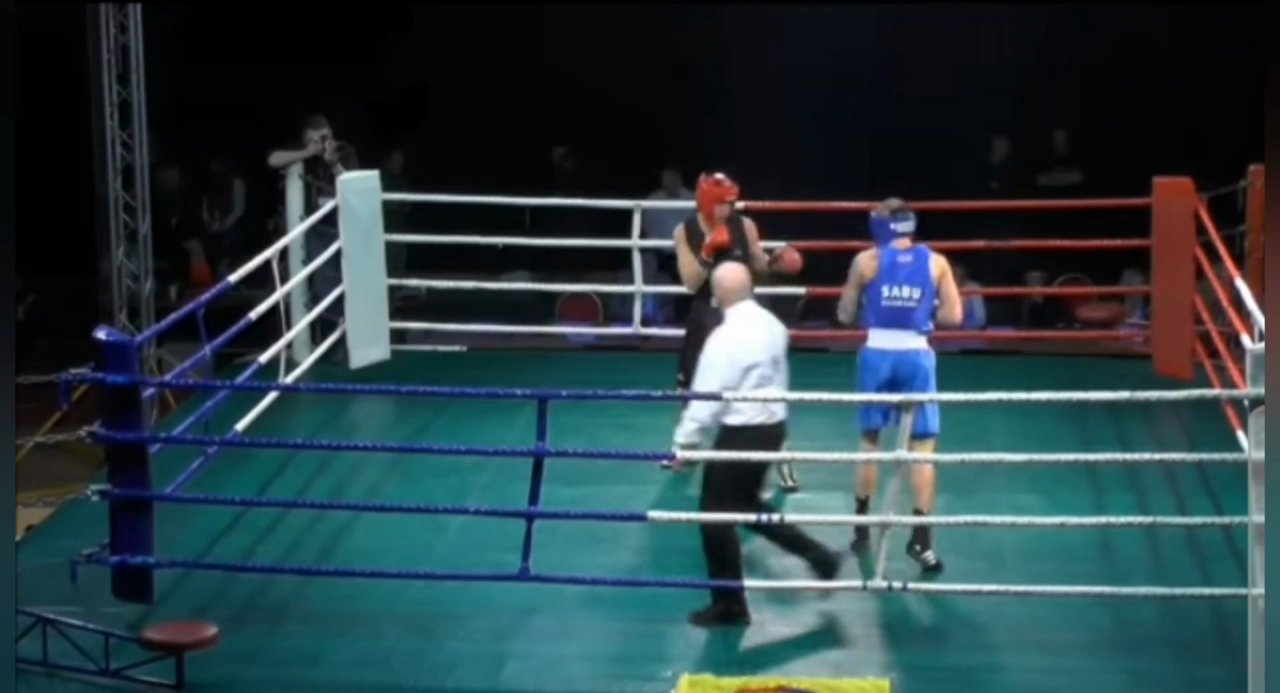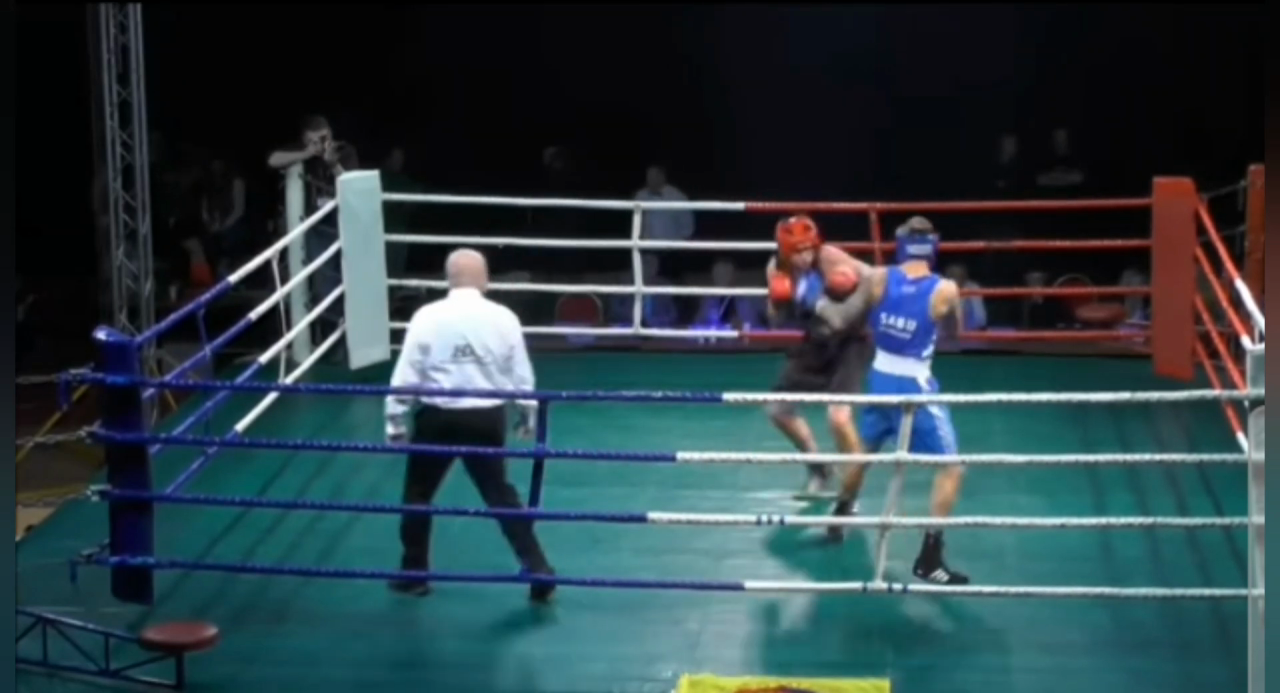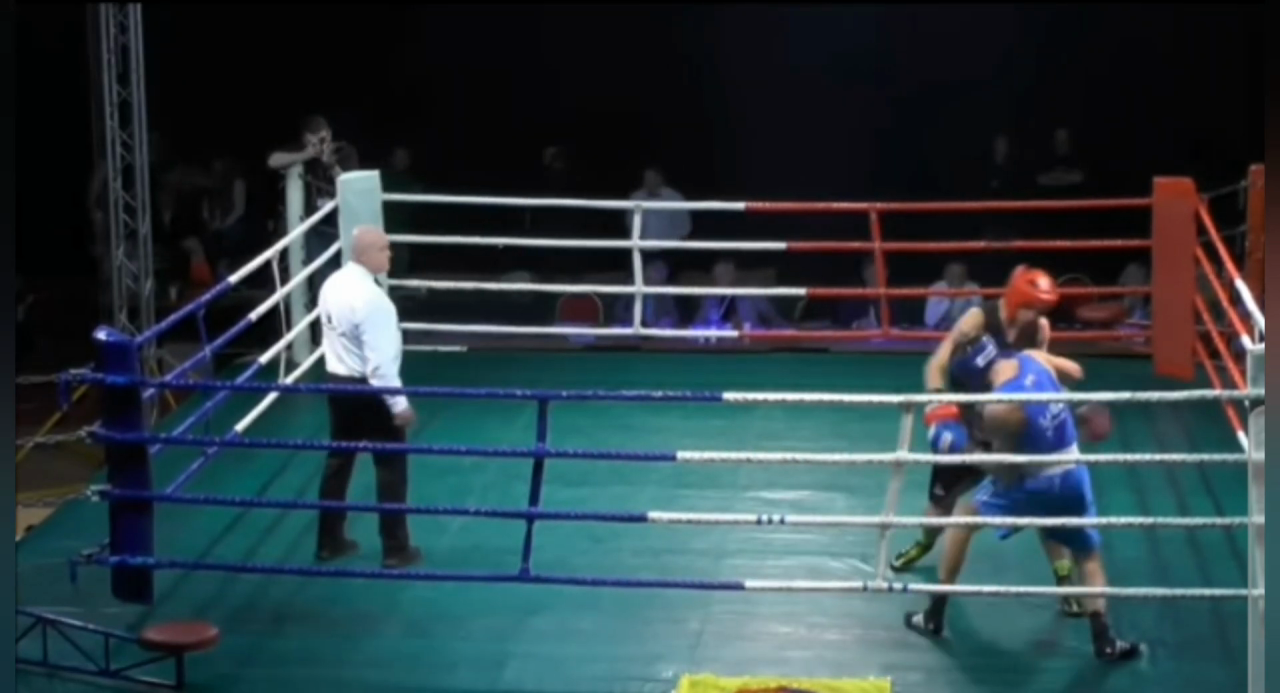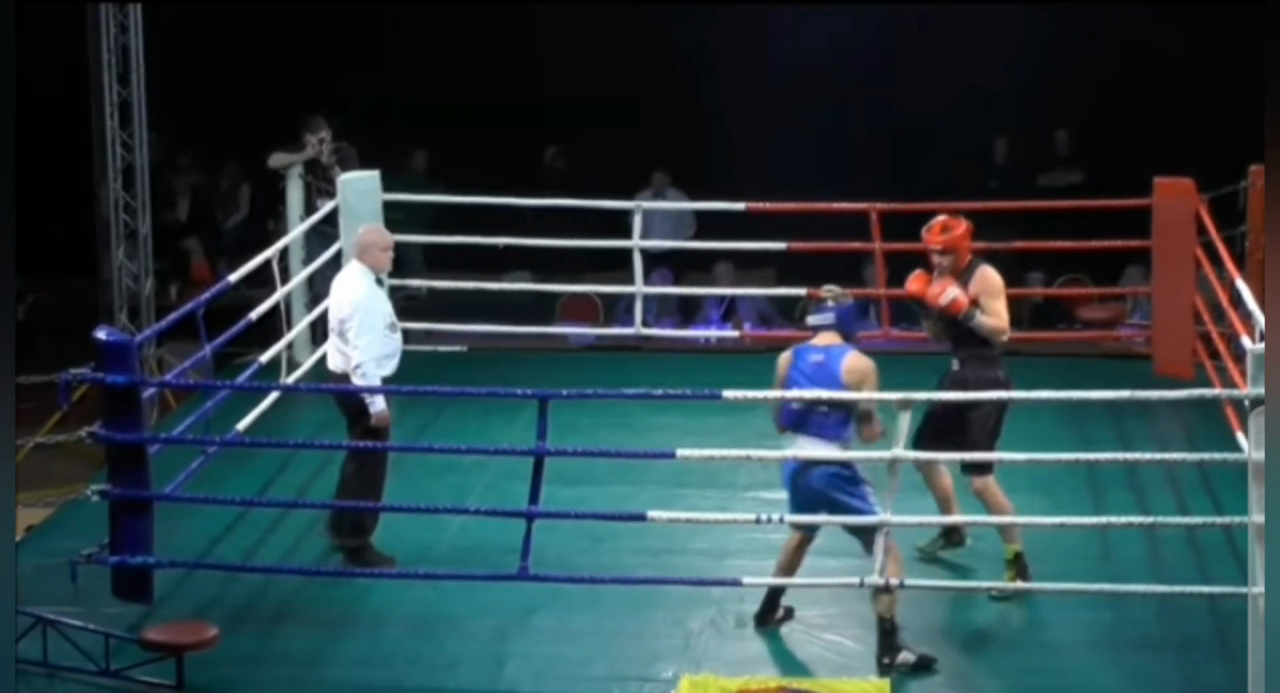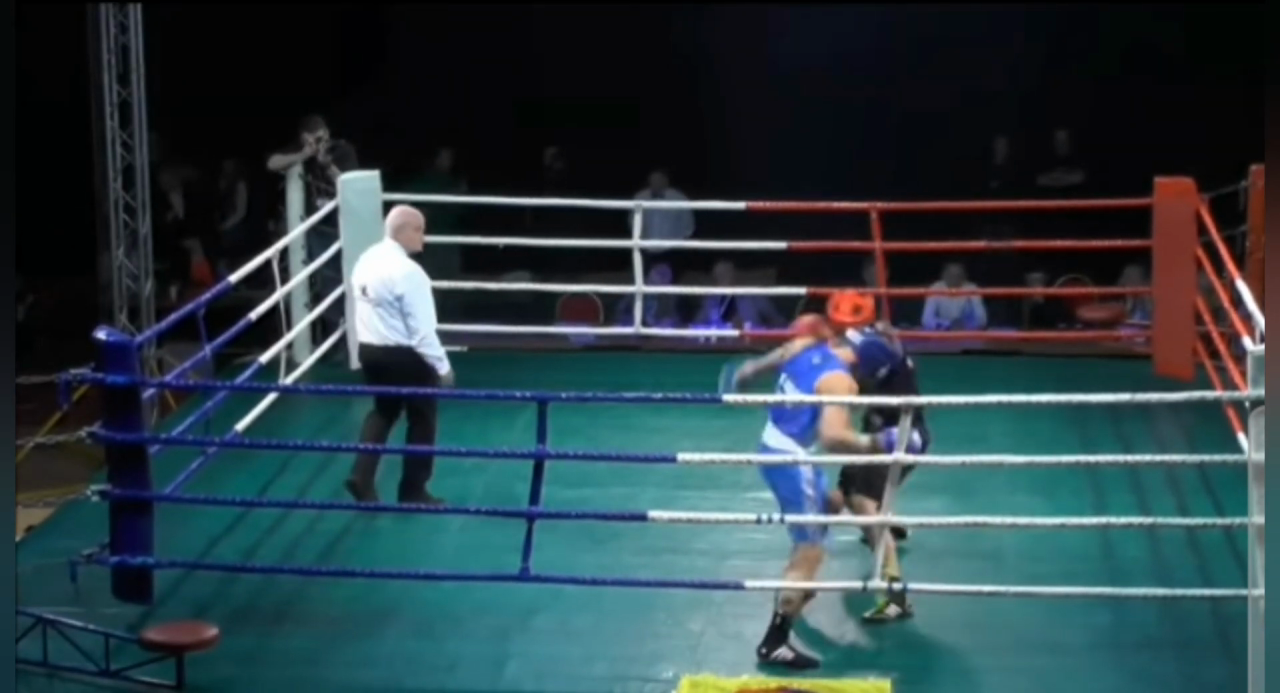
dt=1s
person 1, frame 1
left shoulder: (866, 260)
right shoulder: (936, 262)
left elbow: (844, 315)
right elbow: (953, 317)
left hip: (877, 355)
right hip: (917, 356)
left knee: (870, 440)
right knee: (922, 445)
left ankle: (862, 527)
right ankle: (921, 537)
person 1, frame 2
left shoulder: (877, 278)
right shoulder: (945, 290)
left elbow: (843, 318)
left hip: (881, 377)
right hip: (915, 384)
left knee: (867, 450)
right knee: (950, 468)
left ankle: (839, 518)
right ankle: (929, 560)
person 1, frame 3
left shoulder: (997, 409)
right shoulder: (1034, 358)
left elbow: (1007, 470)
right elbow: (1074, 371)
left hip: (1028, 484)
right hip: (1072, 476)
left knee: (962, 520)
right knee: (1089, 556)
left ankle: (934, 615)
right ankle: (1104, 640)
person 1, frame 4
left shoulder: (787, 360)
right shoulder: (859, 364)
left elbow: (780, 424)
right elbow: (870, 432)
right wrist: (882, 418)
left hip: (795, 466)
right hip: (835, 470)
left knee: (802, 533)
right knee: (885, 551)
left ankle: (769, 609)
right ankle: (890, 648)
person 1, frame 5
left shoulder: (805, 347)
right shoulder: (840, 382)
left elbow: (771, 361)
right elbow: (833, 438)
left wrist: (747, 371)
right wrist: (883, 441)
left hip: (773, 449)
right hip: (791, 460)
left knee: (827, 508)
right knee: (811, 554)
left ankle: (796, 588)
right ankle: (774, 643)
person 2, frame 1
left shoulder: (726, 338)
right shoulder: (772, 324)
left elbow: (706, 399)
left wrist: (683, 445)
left hip: (743, 435)
right hip: (772, 427)
left knee: (715, 516)
right knee: (747, 507)
left ankle: (729, 604)
right ankle: (822, 559)
person 2, frame 2
left shoulder: (428, 317)
right shoulder: (503, 318)
left elbow: (405, 377)
right elbow: (522, 377)
left wrist: (395, 422)
right wrist: (527, 416)
left hip: (438, 418)
right hip: (487, 418)
left knee: (418, 495)
right knee: (500, 494)
left ankle: (414, 574)
right ankle: (538, 570)
person 2, frame 3
left shoulder: (333, 284)
right shoulder: (371, 297)
right elbow: (380, 359)
right wrist: (399, 402)
left hip: (338, 383)
right hip: (369, 389)
left knee: (339, 460)
right knee: (391, 466)
left ankle: (330, 541)
right ankle: (395, 549)
person 2, frame 4
left shoulder: (351, 278)
right shoulder: (362, 294)
right elbow: (363, 356)
right wrist: (376, 403)
left hip: (346, 379)
right hip: (359, 383)
left knee: (360, 456)
right knee: (369, 462)
left ankle: (341, 525)
right ankle: (357, 545)
person 2, frame 5
left shoulder: (365, 261)
right shoulder: (408, 272)
right elbow: (422, 327)
right wrist: (442, 366)
left hip: (370, 350)
right hip: (404, 355)
left knee: (382, 412)
right knee: (421, 421)
left ankle: (362, 478)
right ankle: (412, 492)
person 3, frame 1
left shoulder: (744, 226)
right shoulder: (684, 232)
left elbow: (761, 267)
right elbow: (691, 284)
left wrist: (777, 261)
right wrist: (708, 253)
right hip: (704, 316)
right knee: (689, 388)
left ankle: (780, 459)
person 3, frame 2
left shoulder: (830, 257)
right shoulder: (776, 268)
right elbow: (776, 320)
left wrist: (852, 280)
right wrist: (778, 300)
left hip: (849, 342)
right hip: (816, 342)
left knee: (838, 417)
right knee: (778, 411)
right ankle: (817, 466)
person 3, frame 3
left shoulder: (1039, 329)
right shoulder: (979, 317)
right elbow: (936, 366)
right wrist: (938, 410)
right hip: (962, 425)
right knee: (941, 506)
left ankle: (1065, 579)
right ankle: (924, 546)
person 3, frame 4
left shoulder: (984, 276)
right shoulder: (941, 277)
left elbow: (1001, 331)
right elbow: (934, 333)
left wrist: (964, 311)
right wrist: (922, 303)
left hip: (984, 381)
right hip: (957, 374)
left knee: (979, 478)
right knee: (926, 452)
left ankle: (1017, 564)
right ankle: (952, 530)
person 3, frame 5
left shoulder: (881, 340)
right shoulder: (861, 342)
left hip: (901, 431)
right hip: (878, 427)
left knee: (864, 501)
right knee: (850, 493)
left ankle: (896, 595)
right ankle: (890, 529)
person 4, frame 1
left shoulder: (345, 151)
right shoulder: (303, 152)
right elbow: (272, 160)
left wrist: (334, 164)
right wrist: (306, 154)
right hip: (318, 228)
right knee: (325, 287)
person 4, frame 2
left shoulder: (345, 151)
right shoulder: (302, 151)
right elbow: (273, 160)
left wrist: (334, 164)
right wrist: (306, 154)
right hip: (318, 227)
right knee: (325, 286)
person 4, frame 3
right shoulder: (301, 152)
right elbow: (272, 161)
left wrist: (332, 166)
right wrist: (305, 156)
right hip: (316, 228)
right knee: (322, 279)
person 4, frame 4
left shoulder: (344, 152)
right shoulder: (299, 151)
right elbow: (272, 161)
left wrist: (332, 166)
right wrist: (305, 156)
right hip: (315, 227)
right knee: (321, 283)
right ankle: (323, 332)
person 4, frame 5
left shoulder: (343, 150)
right shoulder: (300, 150)
right elbow: (272, 163)
left wrist: (328, 165)
right wrist: (303, 156)
right hip: (317, 227)
right knee: (326, 284)
